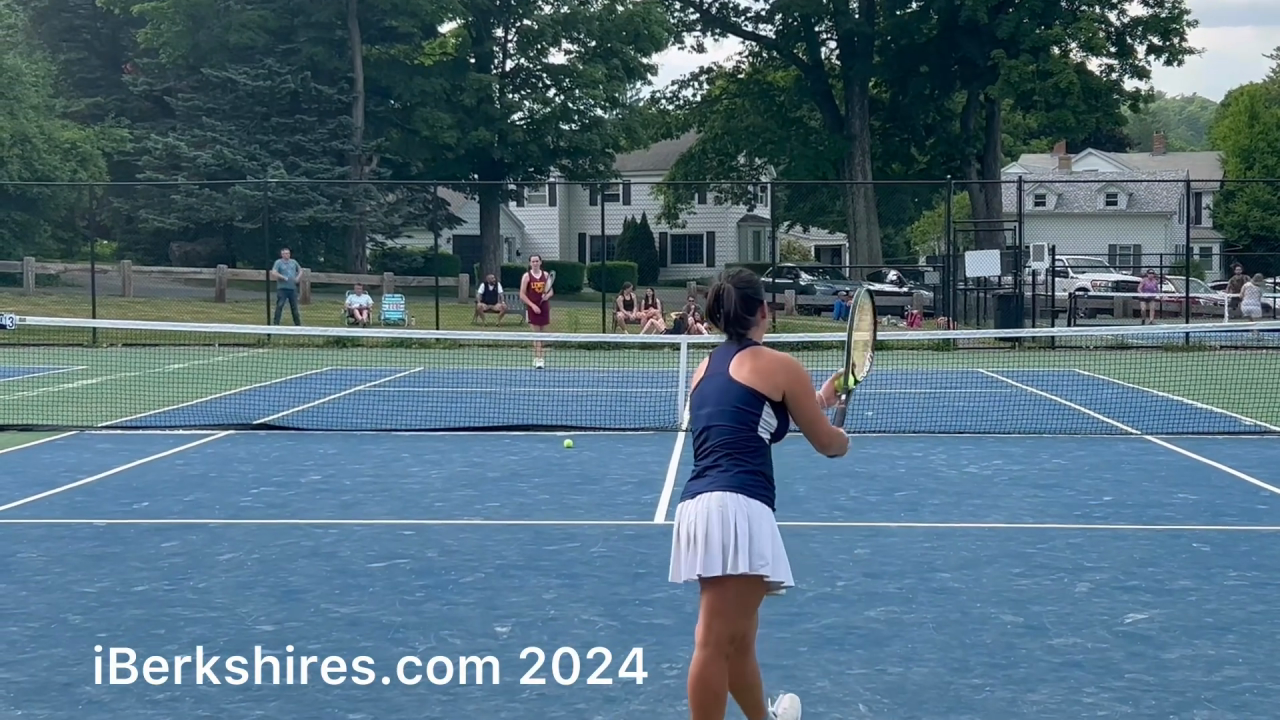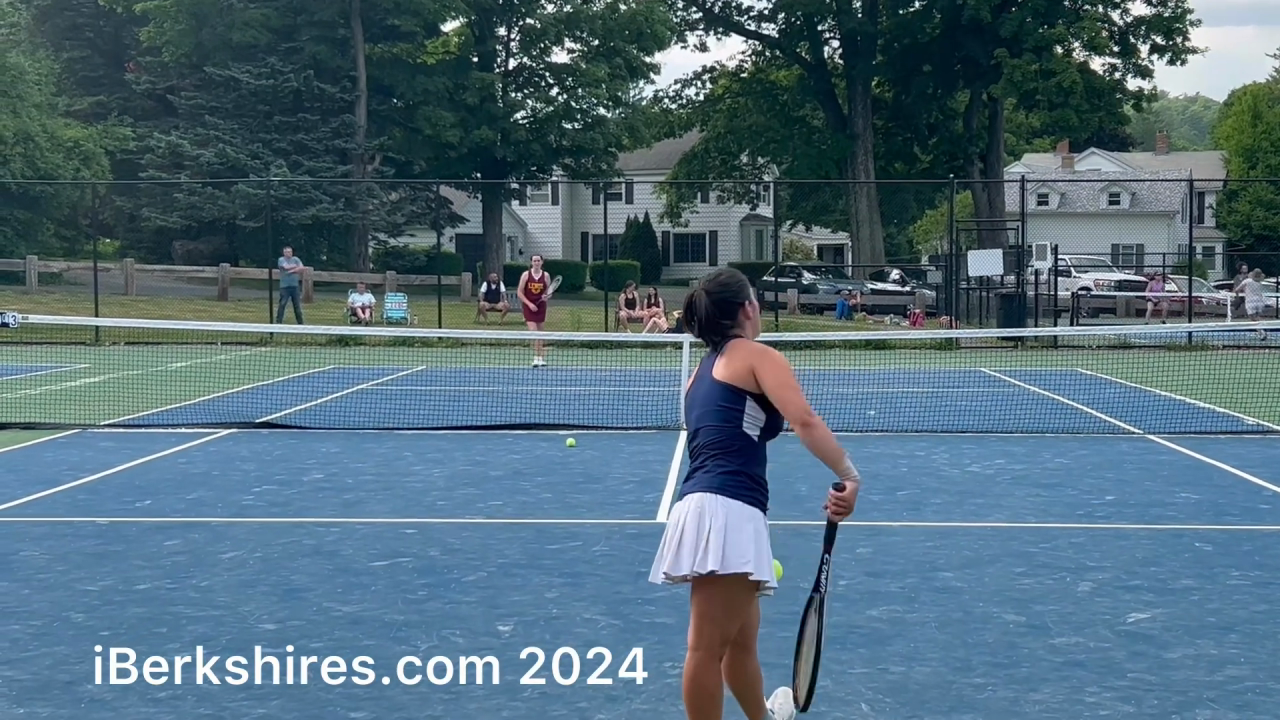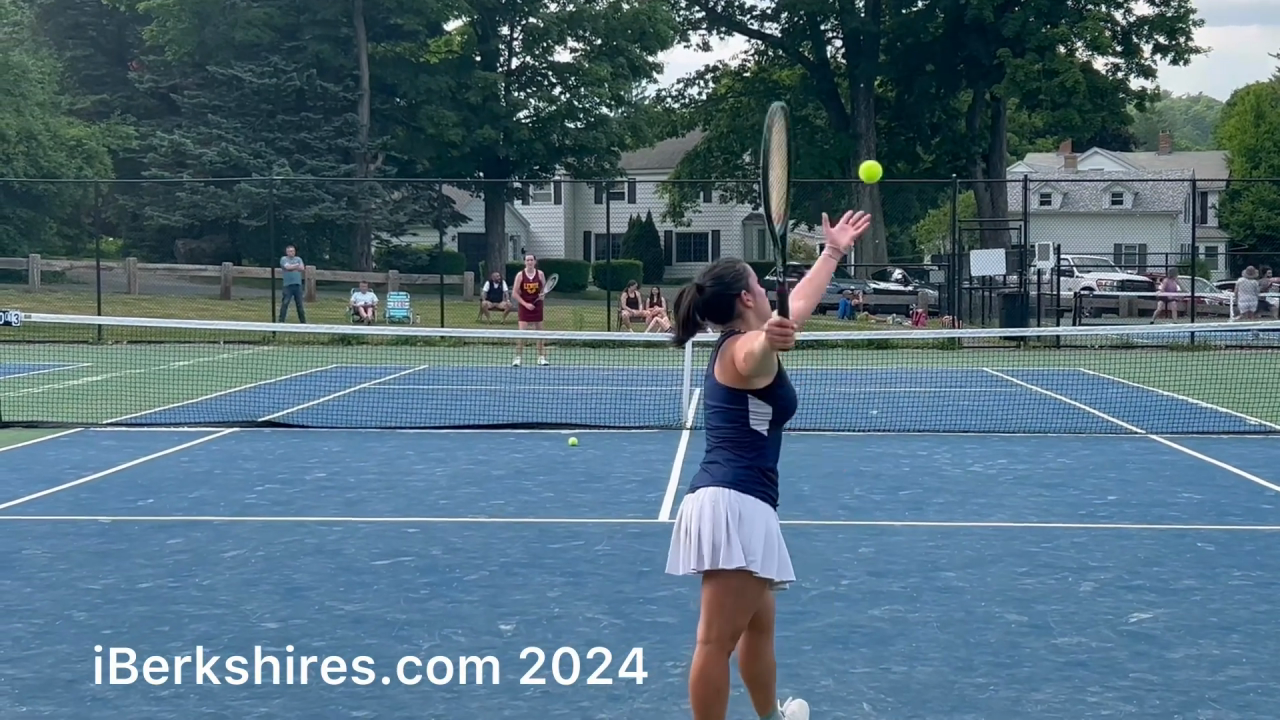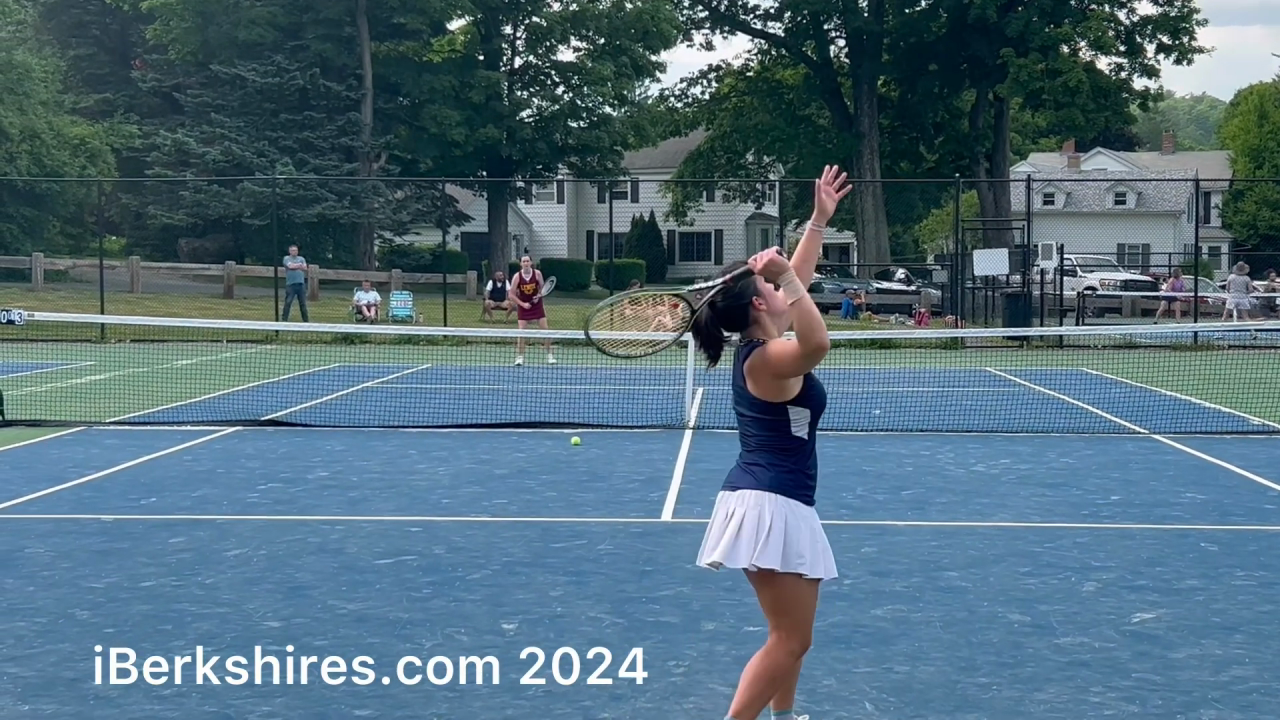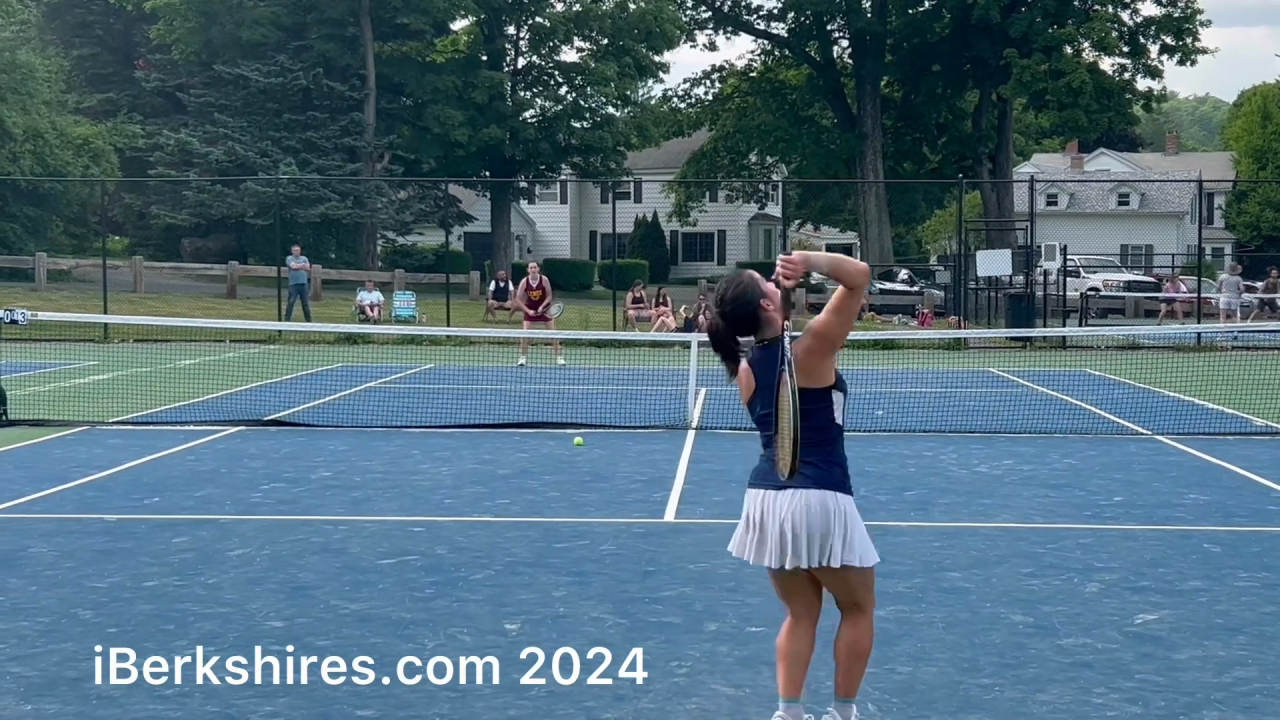
dt=0.3s
person 1, frame 1
left shoulder: (706, 368)
right shoulder: (779, 365)
right elbow: (826, 442)
left wrist: (817, 400)
right wrist: (843, 439)
left hip: (697, 507)
right hip: (736, 509)
left knee: (738, 639)
right knee: (715, 644)
person 1, frame 2
left shoulder: (708, 367)
right shoulder: (754, 355)
right elbow: (803, 419)
right wrist: (848, 476)
left hip: (703, 507)
right hip: (724, 511)
left knee: (743, 635)
right knee: (709, 646)
person 1, frame 3
left shoulder: (734, 347)
right shoulder: (745, 349)
left elbow: (797, 304)
right elbow: (761, 356)
left wrist: (834, 251)
right wrist: (771, 337)
left hip: (725, 502)
right hip: (735, 503)
left knee: (759, 622)
right knee: (718, 641)
person 1, frame 4
left shoulder: (756, 349)
right shoulder: (769, 362)
left elbow: (794, 284)
right elbow: (816, 343)
left wrist: (818, 221)
right wrist: (780, 274)
left hip: (750, 501)
right hip: (776, 509)
left knee: (792, 620)
right knee: (791, 636)
person 1, frame 5
left shoulder: (747, 369)
right shoulder: (808, 349)
right elbow: (858, 278)
left wrist: (785, 294)
right wrist: (811, 259)
left hip: (766, 500)
right hip: (818, 504)
left knee: (800, 614)
right knee: (857, 609)
